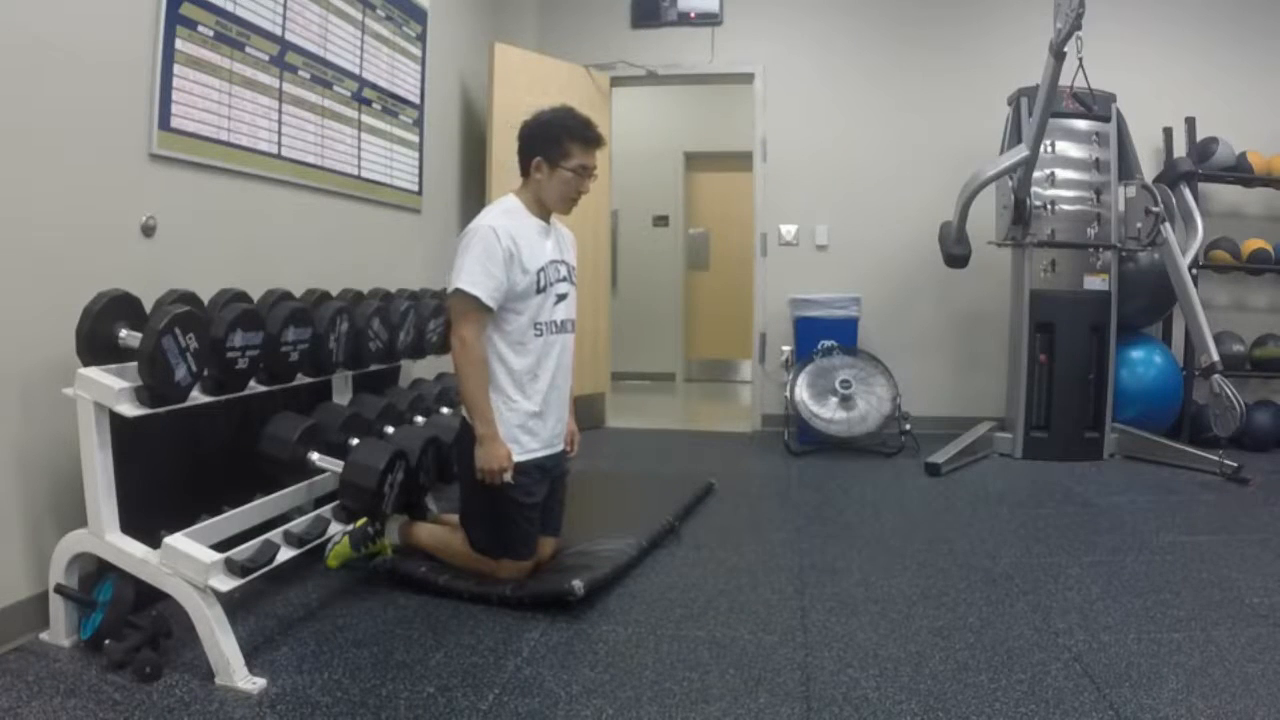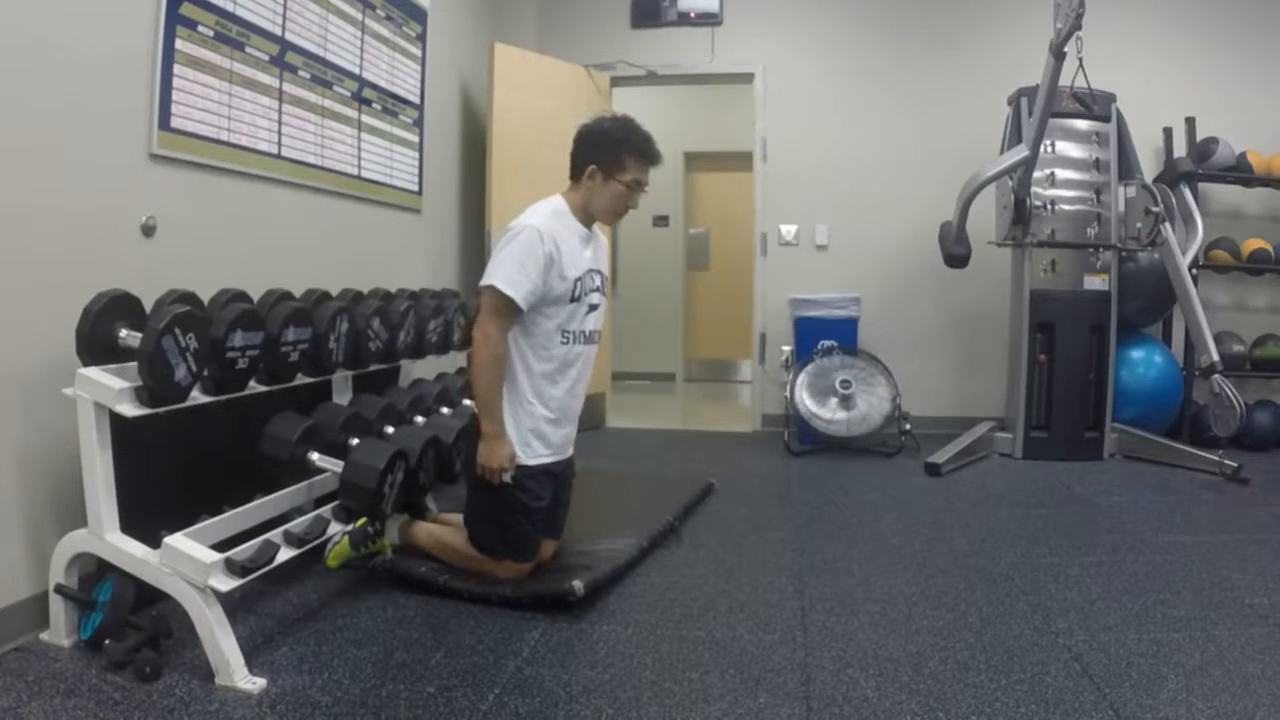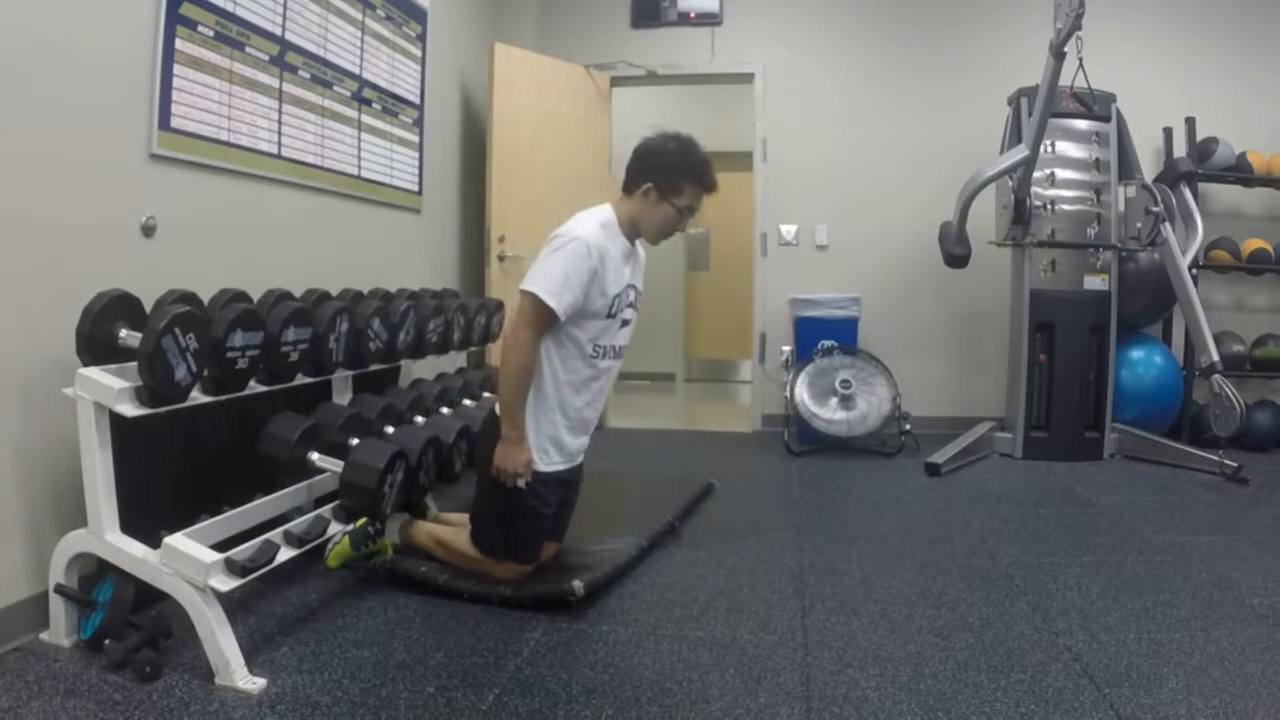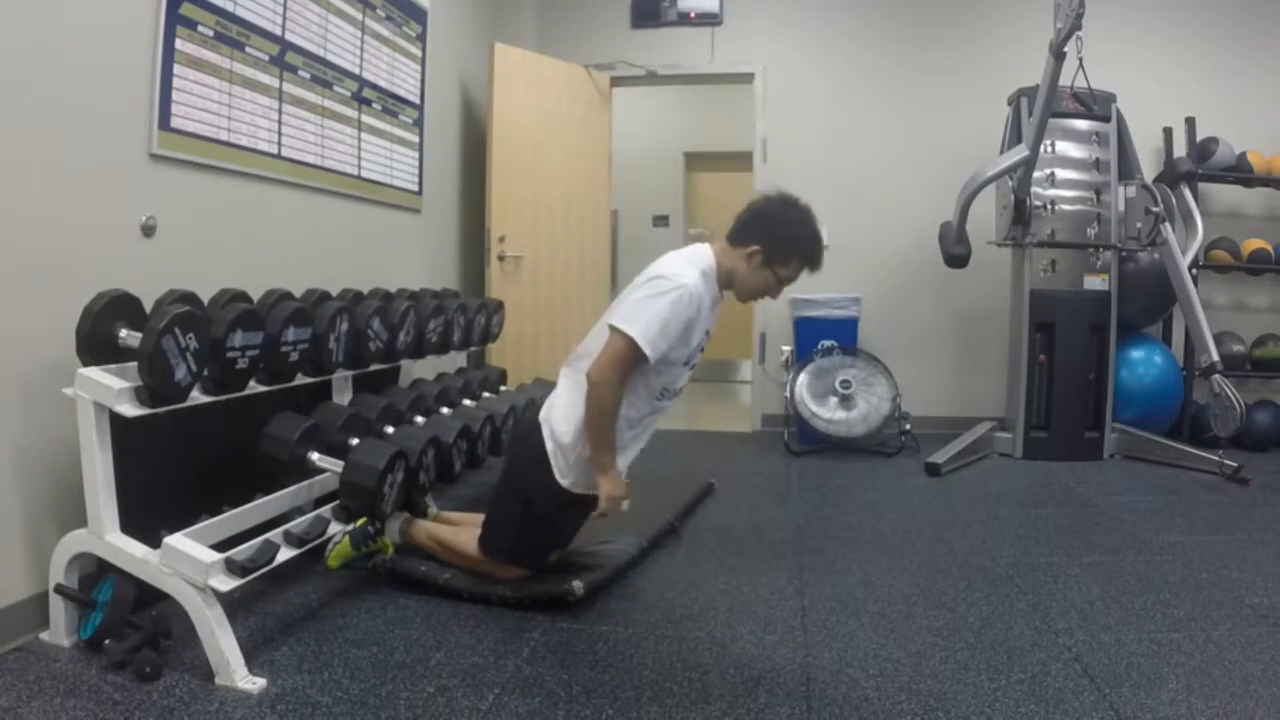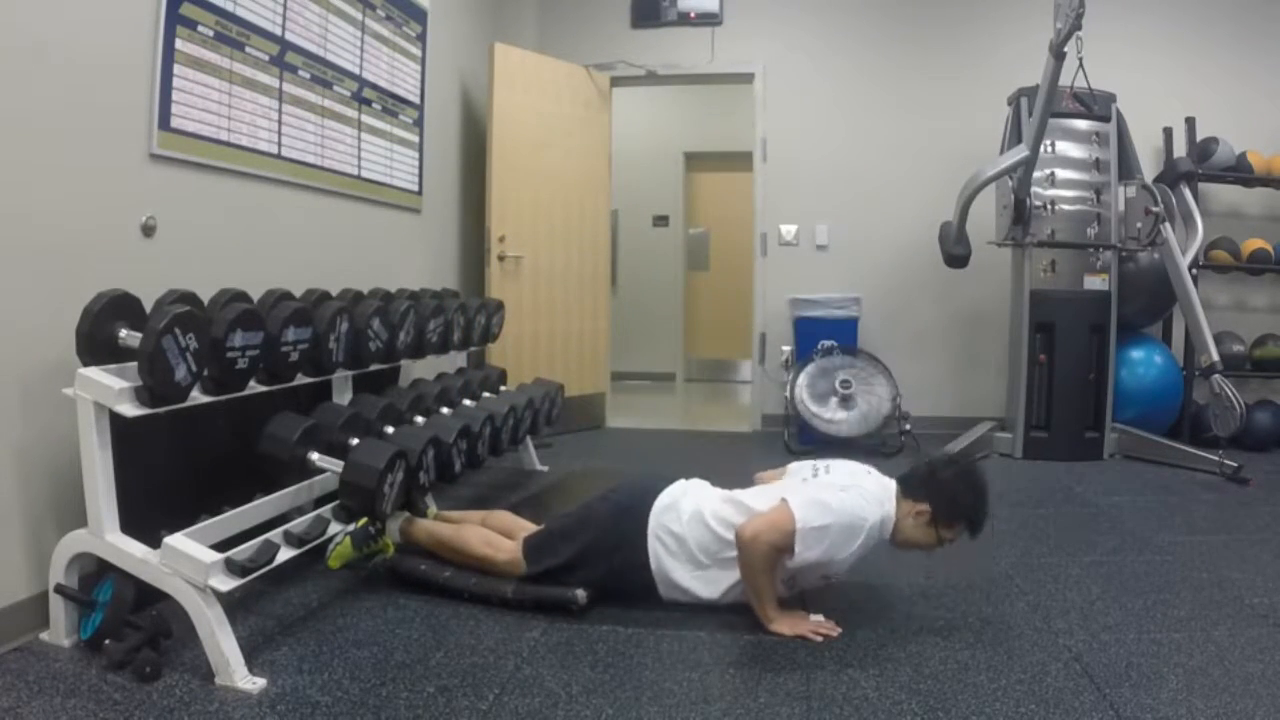
dt=1s
person 1, frame 1
left shoulder: (561, 236)
right shoulder: (494, 232)
right elbow: (466, 338)
left wrist: (567, 413)
right wrist: (487, 436)
left hip: (548, 435)
right hip: (505, 439)
left knee: (540, 551)
right knee: (510, 564)
left ankle: (424, 518)
right ankle: (392, 531)
person 1, frame 2
left shoulder: (596, 241)
right shoulder: (537, 233)
right elbow: (488, 334)
right wrist: (493, 433)
left hip: (557, 440)
right hip: (516, 442)
left knee: (541, 551)
right knee: (511, 564)
left ankle: (422, 517)
right ankle: (395, 531)
person 1, frame 3
left shoulder: (632, 251)
right shoulder: (584, 242)
right elbow: (520, 340)
right wrist: (512, 438)
left hip: (567, 444)
right hip: (530, 445)
left knee: (540, 552)
right knee: (510, 564)
left ankle: (422, 517)
right ankle: (395, 530)
person 1, frame 4
left shoulder: (703, 279)
right shoulder: (683, 287)
right elbow: (603, 377)
left wrist: (607, 465)
right wrist: (609, 471)
left hip: (574, 451)
right hip: (560, 453)
left knee: (538, 553)
right knee: (506, 566)
left ankle: (420, 515)
right ankle: (396, 530)
person 1, frame 5
left shoulder: (862, 477)
right shoulder: (862, 510)
right elbow: (756, 539)
left wrist: (791, 572)
right wrist: (775, 618)
left hip: (664, 512)
right hip: (644, 543)
left knee: (531, 538)
right knee: (520, 560)
left ankle: (415, 516)
right ankle: (392, 531)
